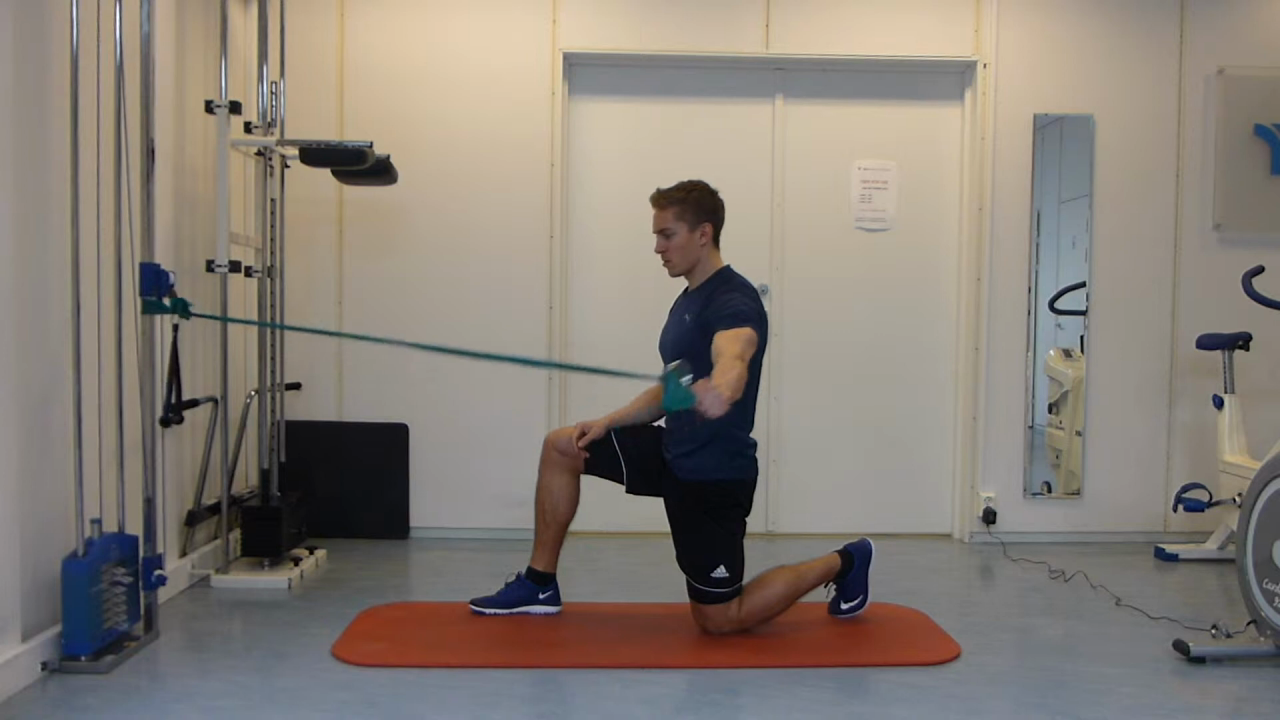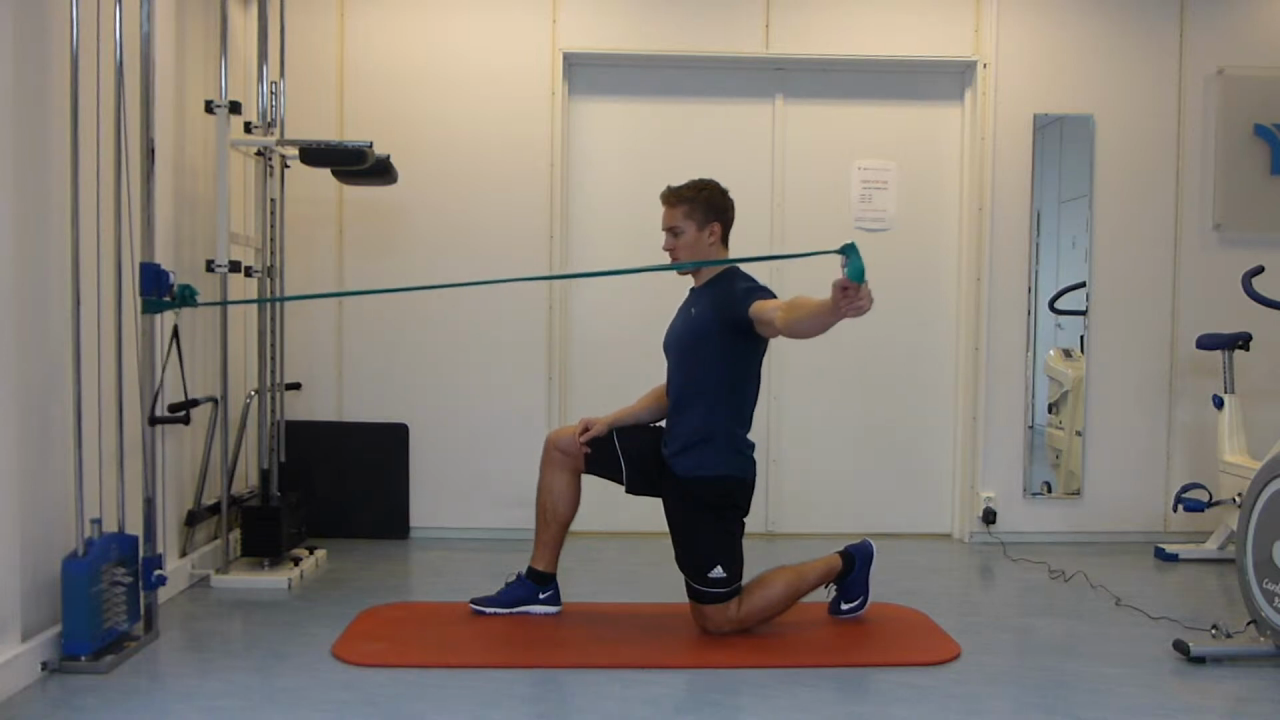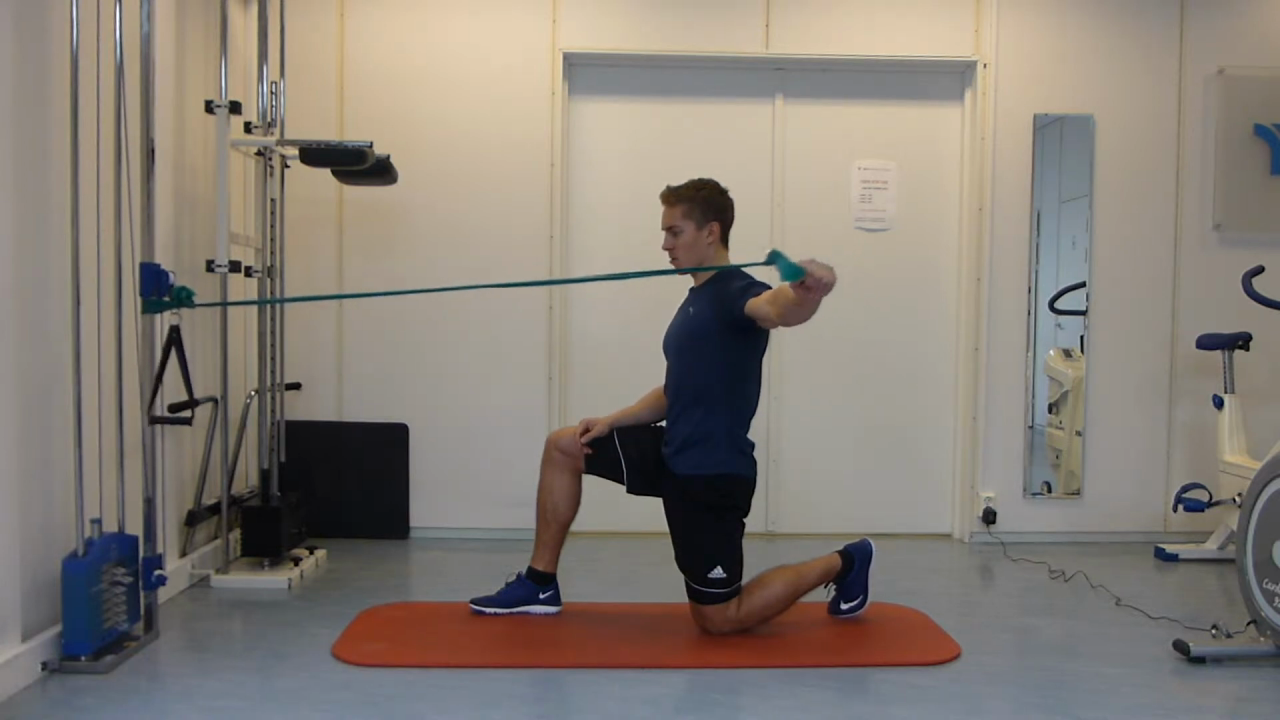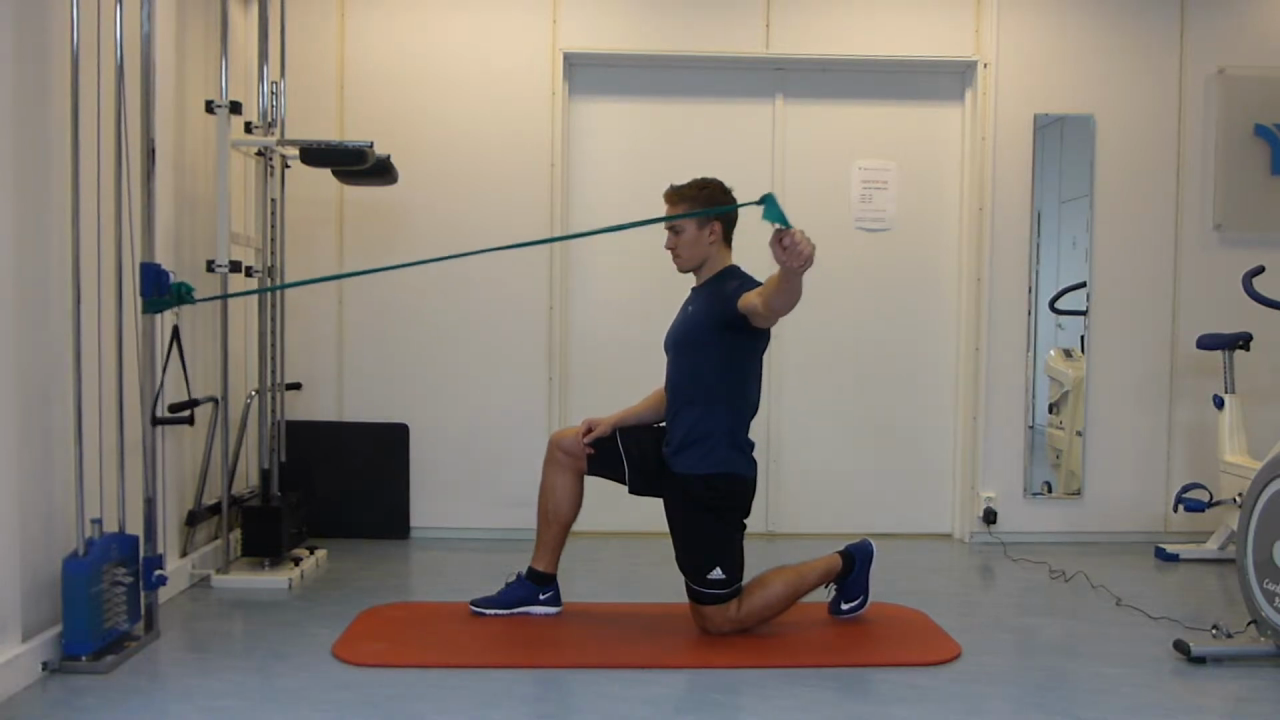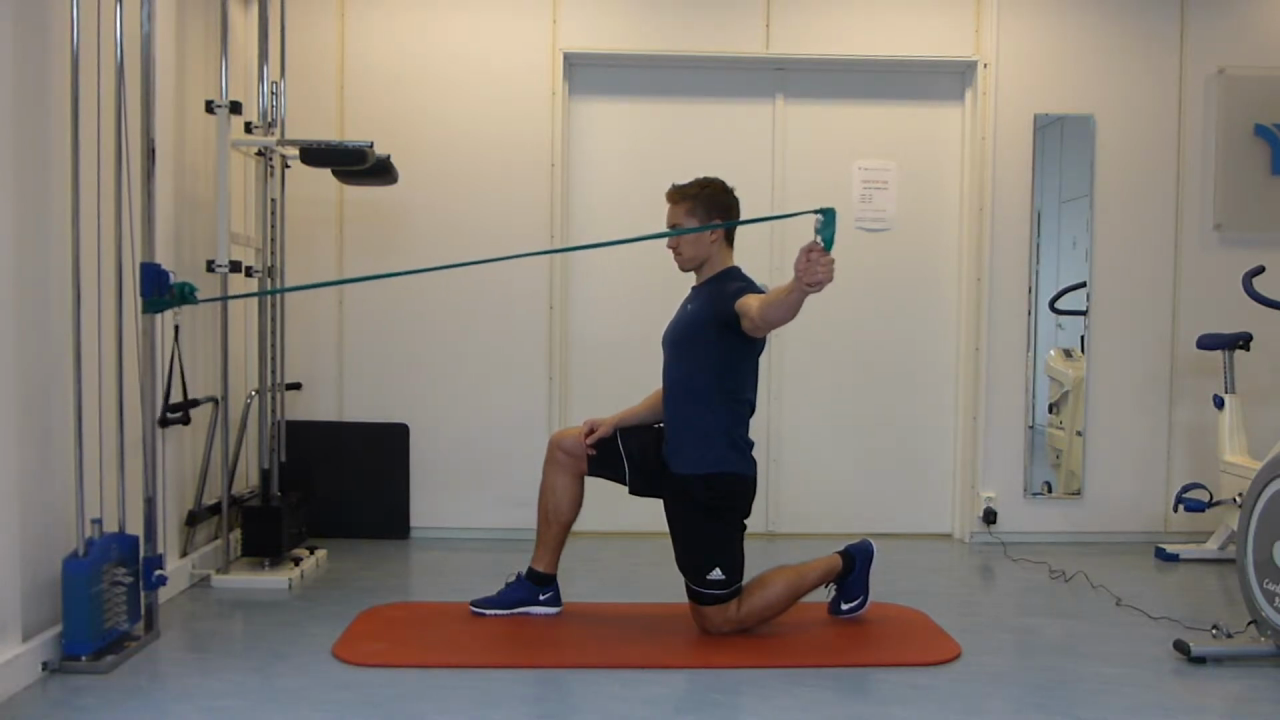
dt=1s
person 1, frame 1
left shoulder: (731, 299)
right shoulder: (687, 301)
left elbow: (731, 359)
left wrist: (717, 391)
right wrist: (608, 422)
left hip: (715, 475)
right hip: (674, 455)
left knee: (719, 618)
right knee: (561, 447)
left ankle: (841, 562)
right ankle: (539, 584)
person 1, frame 2
left shoulder: (737, 294)
right shoulder: (697, 301)
left elbow: (784, 318)
left wrist: (835, 307)
right wrist: (612, 421)
left hip: (712, 475)
right hip: (673, 454)
left knee: (718, 619)
right knee: (562, 446)
left ankle: (842, 565)
right ankle: (538, 585)
person 1, frame 3
left shoulder: (736, 292)
right shoulder: (698, 300)
left elbow: (778, 308)
left wrist: (810, 290)
right wrist: (612, 421)
left hip: (713, 474)
right hip: (674, 455)
left knee: (718, 618)
right knee: (563, 447)
left ankle: (842, 563)
right ankle: (540, 584)
person 1, frame 4
left shoulder: (736, 293)
right shoulder: (701, 298)
left elbow: (770, 305)
left wrist: (791, 270)
right wrist: (617, 420)
left hip: (714, 475)
right hip: (677, 455)
left knee: (718, 619)
right knee: (566, 448)
left ankle: (842, 564)
right ankle: (539, 585)
person 1, frame 5
left shoulder: (734, 294)
right shoulder: (700, 298)
left elbow: (764, 314)
left wrist: (801, 286)
right wrist: (618, 421)
left hip: (714, 476)
right hip: (676, 455)
left knee: (718, 619)
right knee: (566, 449)
left ankle: (842, 564)
right ankle: (539, 585)
